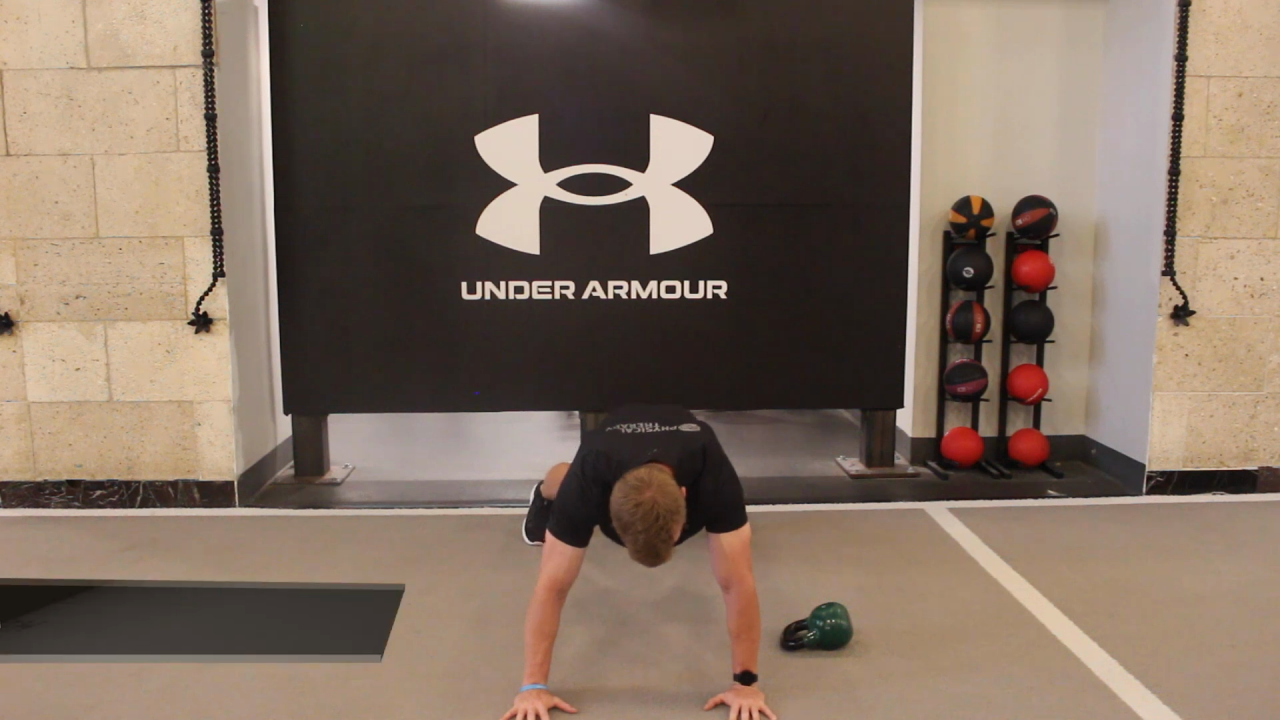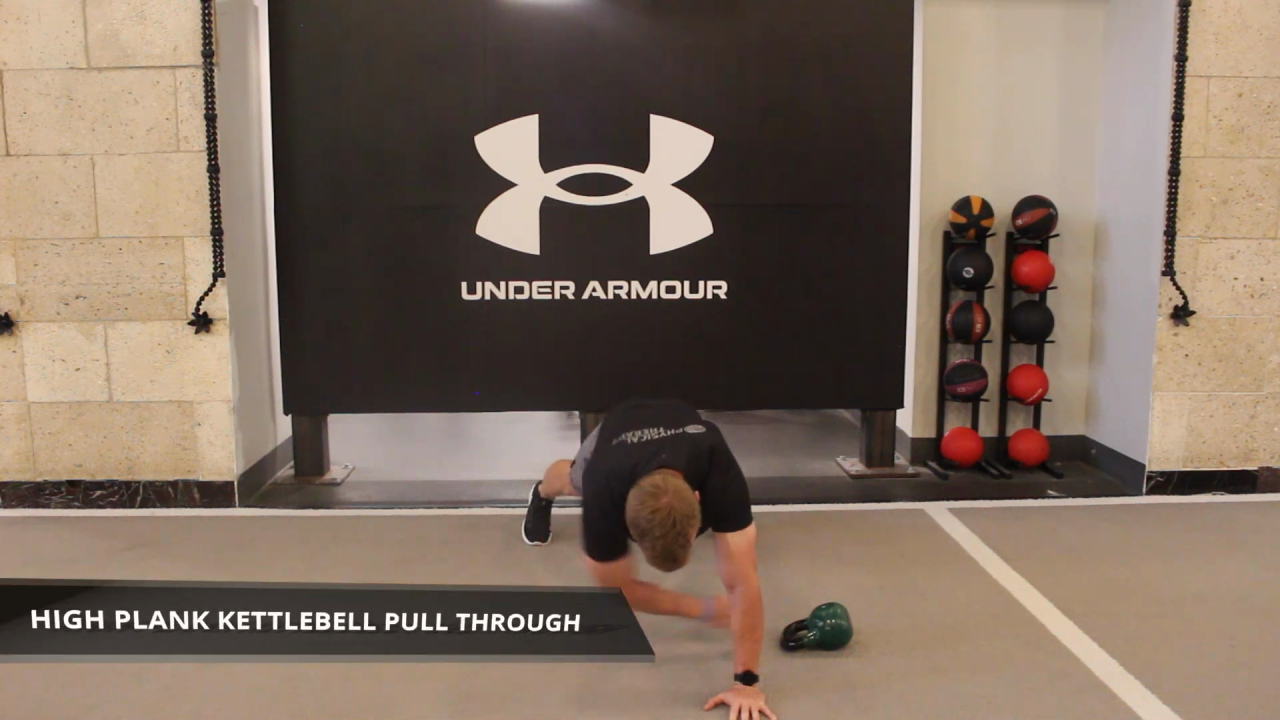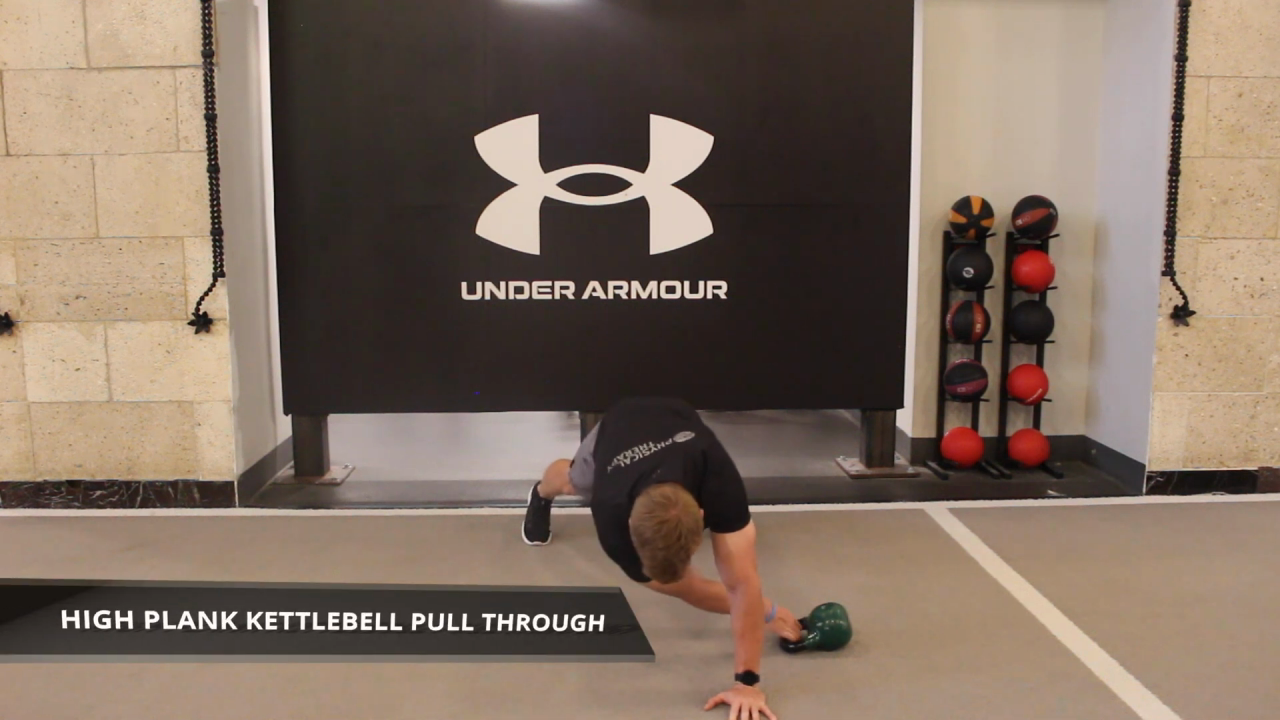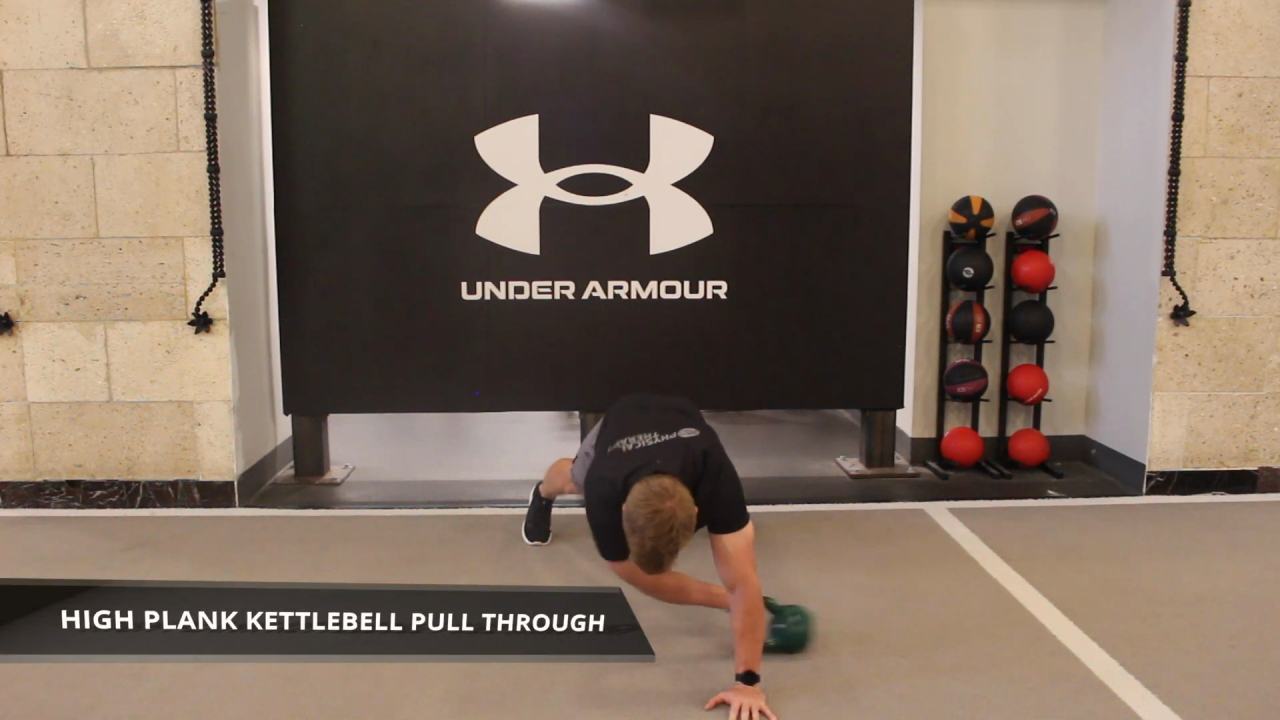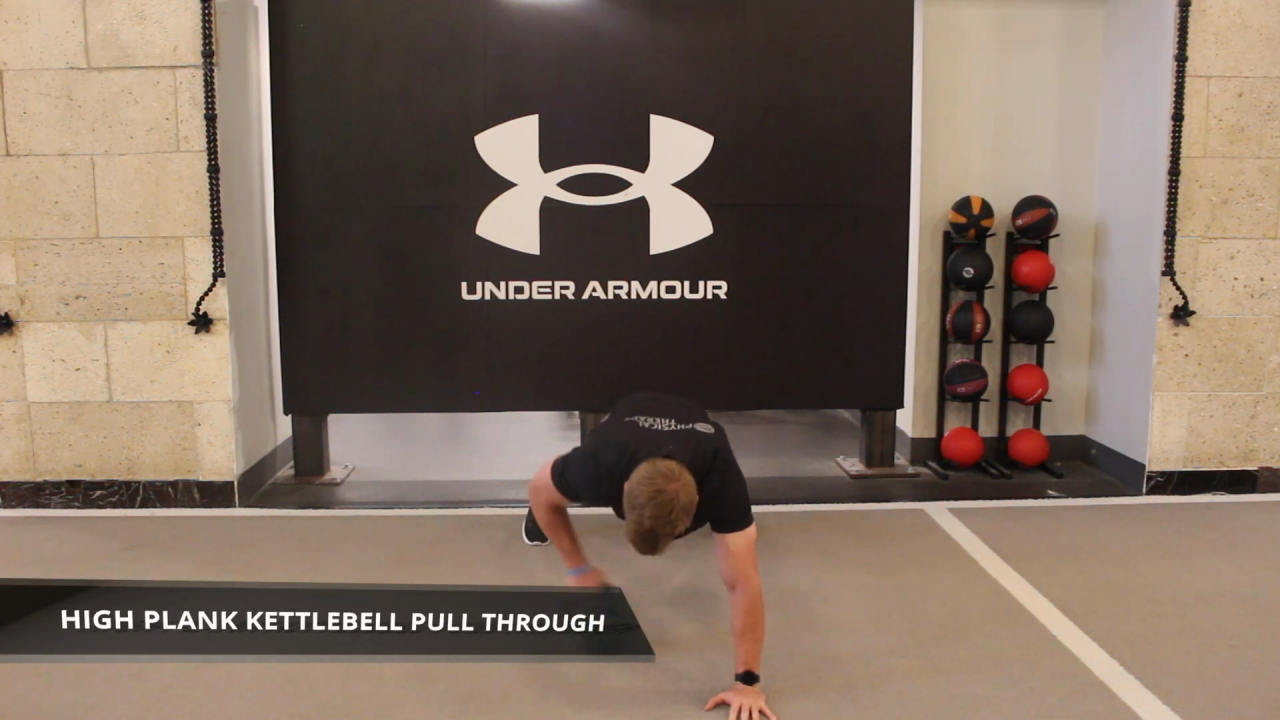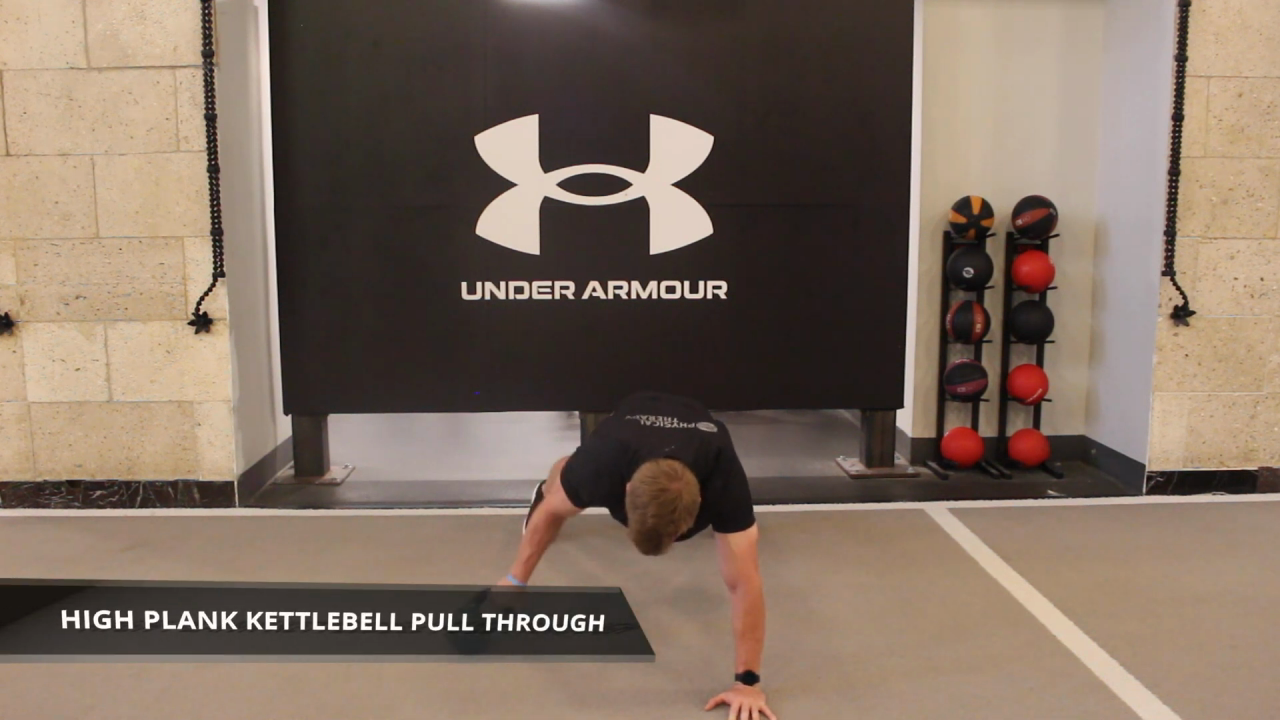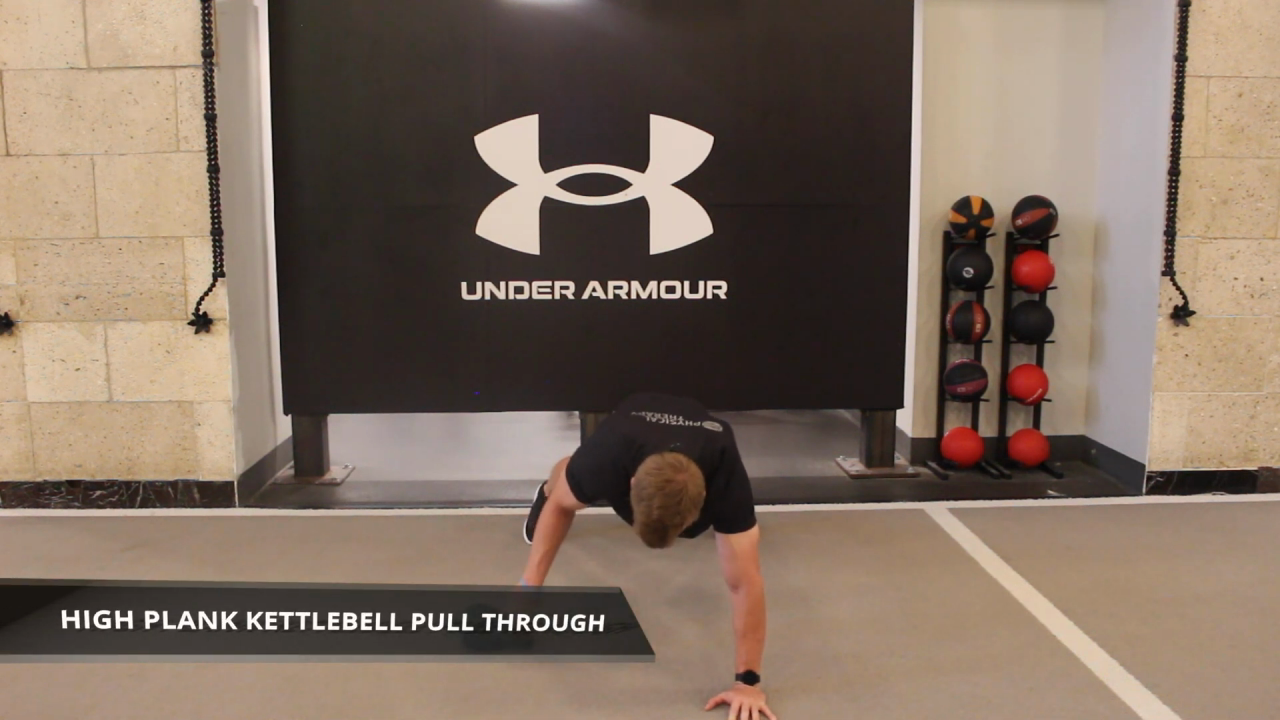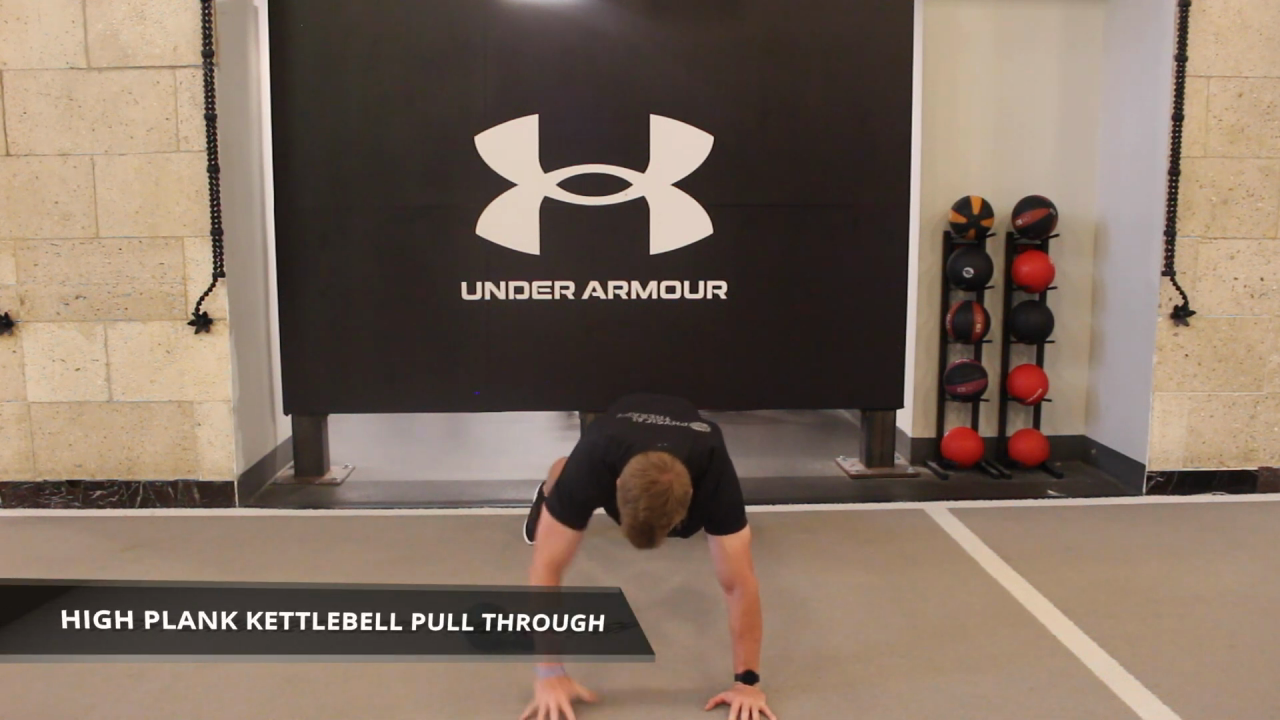
dt=0.3s
person 1, frame 1
left shoulder: (712, 475)
right shoulder: (590, 478)
left elbow: (737, 582)
right elbow: (553, 585)
left wrist: (745, 681)
right wrist: (534, 685)
left hip: (684, 454)
right hip: (610, 453)
right ankle: (546, 492)
person 1, frame 2
left shoulder: (719, 475)
right shoulder: (605, 493)
left elbow: (741, 582)
right elbow: (617, 588)
left wrist: (746, 681)
right wrist: (706, 610)
left hip: (686, 446)
right knee: (570, 482)
right ankle: (542, 493)
person 1, frame 3
left shoulder: (717, 478)
right shoulder: (613, 514)
left elbow: (742, 583)
right elbow: (688, 590)
left wrist: (748, 680)
right wrist: (769, 613)
left hip: (679, 423)
right hip: (617, 426)
right knee: (573, 481)
right ankle: (542, 494)
person 1, frame 4
left shoulder: (715, 479)
right shoulder: (604, 495)
left elbow: (741, 582)
right elbow: (647, 581)
left wrist: (747, 681)
right wrist: (728, 601)
left hip: (681, 421)
right hip: (618, 422)
right knee: (572, 481)
right ankle: (543, 494)
person 1, frame 5
left shoulder: (720, 477)
right shoulder: (602, 461)
left elbow: (743, 582)
right elbow: (540, 490)
left wrist: (747, 681)
right wrist: (579, 569)
left hip: (693, 438)
right hip: (629, 417)
right knee: (569, 482)
person 1, frame 6
left shoulder: (723, 479)
right shoulder: (604, 462)
left elbow: (743, 582)
right elbow: (552, 510)
left wrist: (747, 680)
right wrist: (516, 579)
left hip: (696, 441)
right hip: (631, 428)
right knee: (561, 488)
right ankle: (545, 491)
person 1, frame 7
left shoulder: (724, 475)
right shoulder: (605, 456)
left elbow: (744, 582)
right elbow: (560, 506)
left wrist: (747, 680)
right wrist: (531, 584)
left hip: (700, 445)
right hip: (629, 438)
right knee: (567, 481)
right ankle: (546, 486)
person 1, frame 8
left shoulder: (713, 476)
right shoulder: (592, 462)
left elbow: (738, 582)
right elbow: (547, 565)
left wrist: (747, 681)
right wrist: (549, 673)
left hip: (690, 446)
right hip: (619, 439)
right knee: (563, 480)
right ankle: (548, 491)
